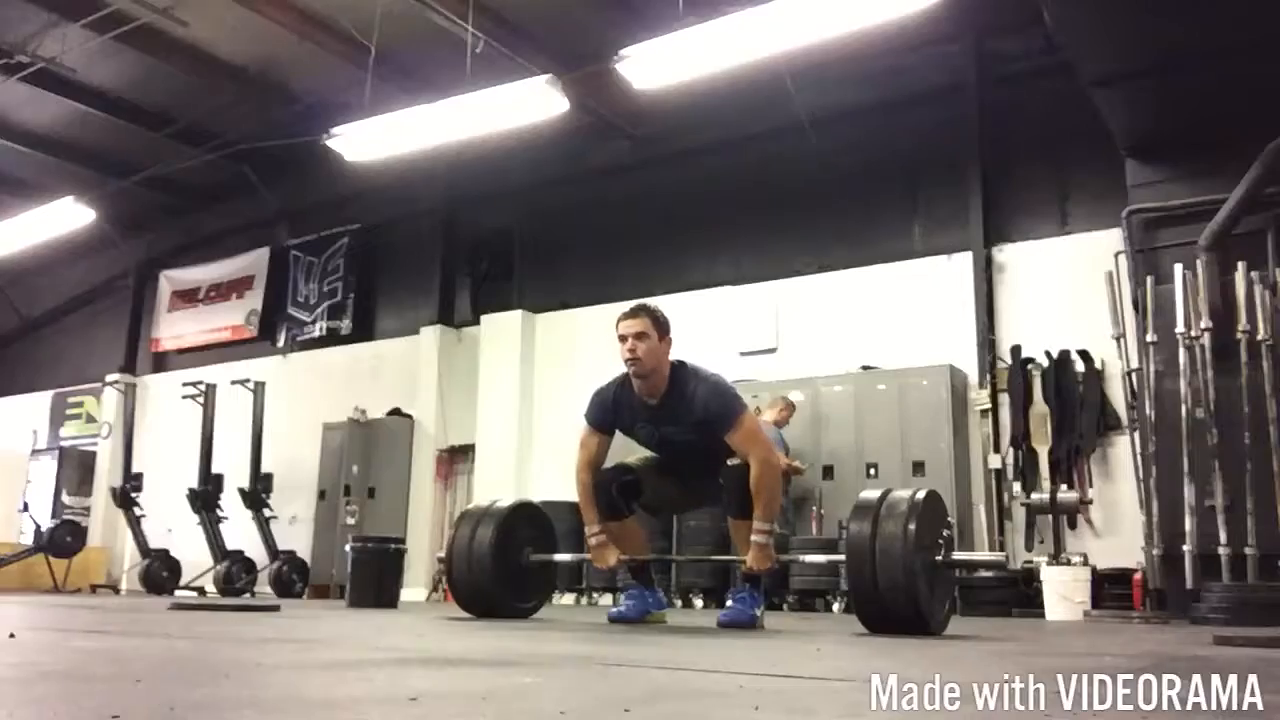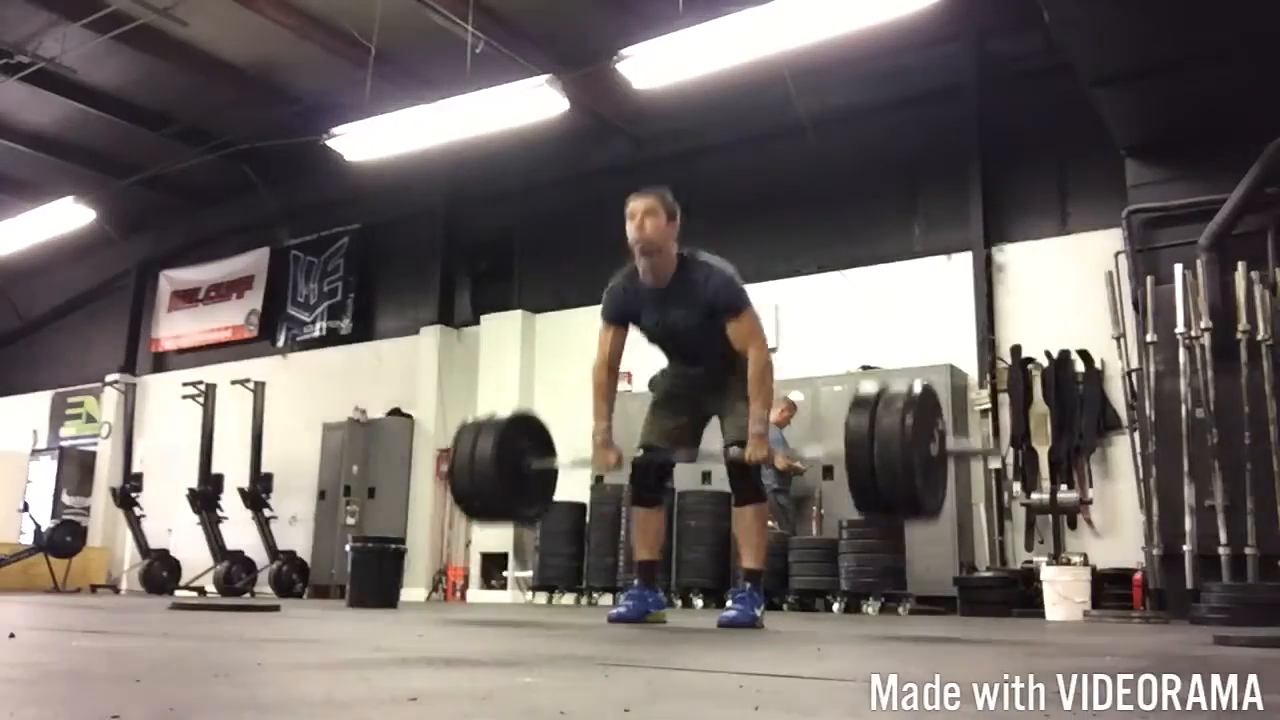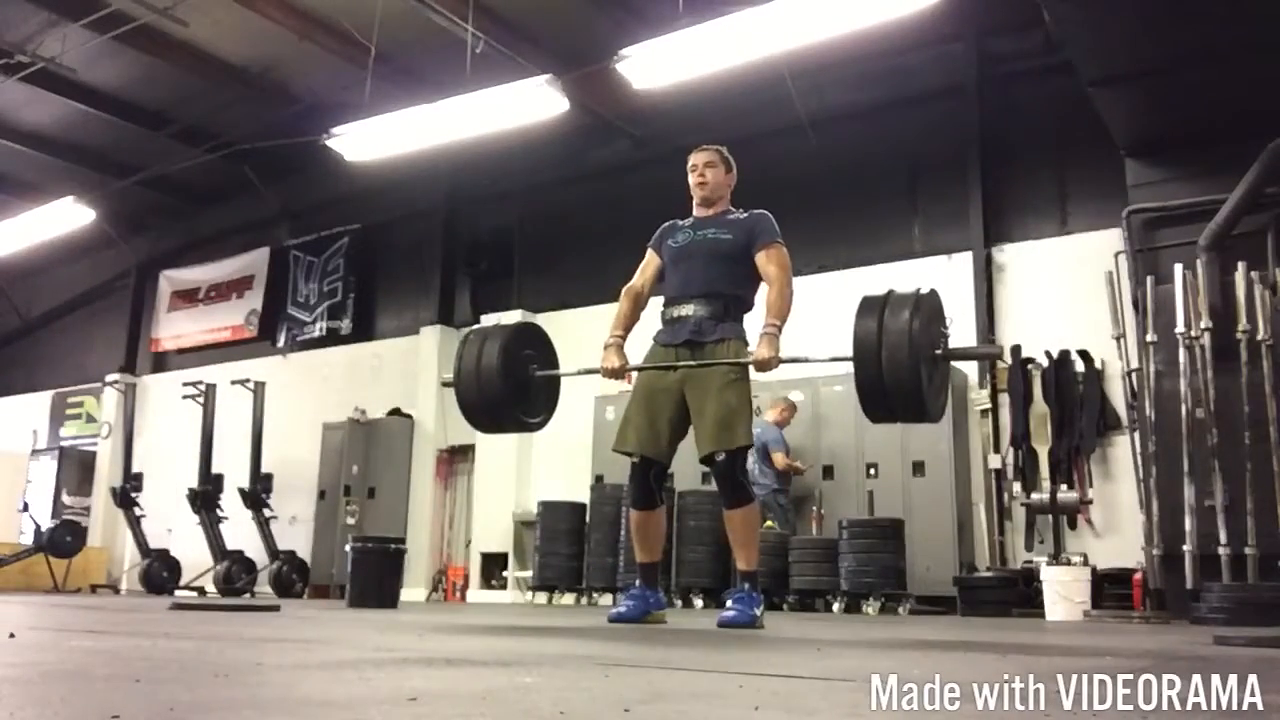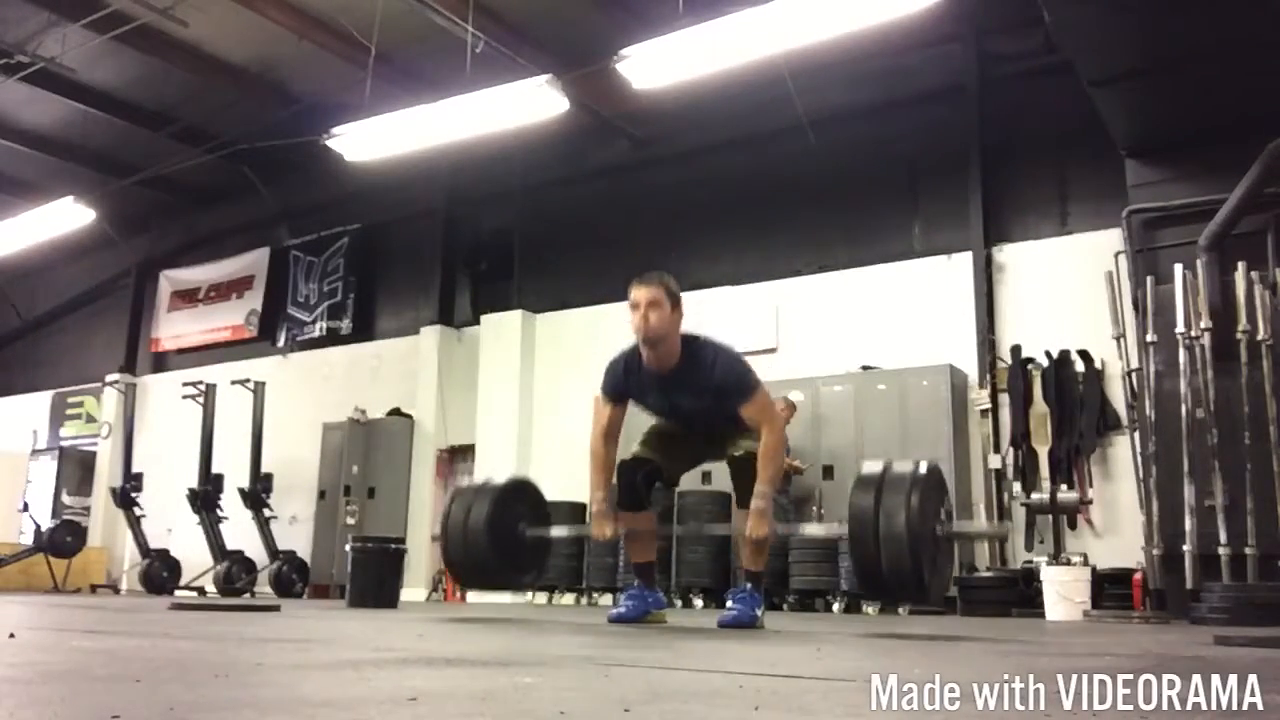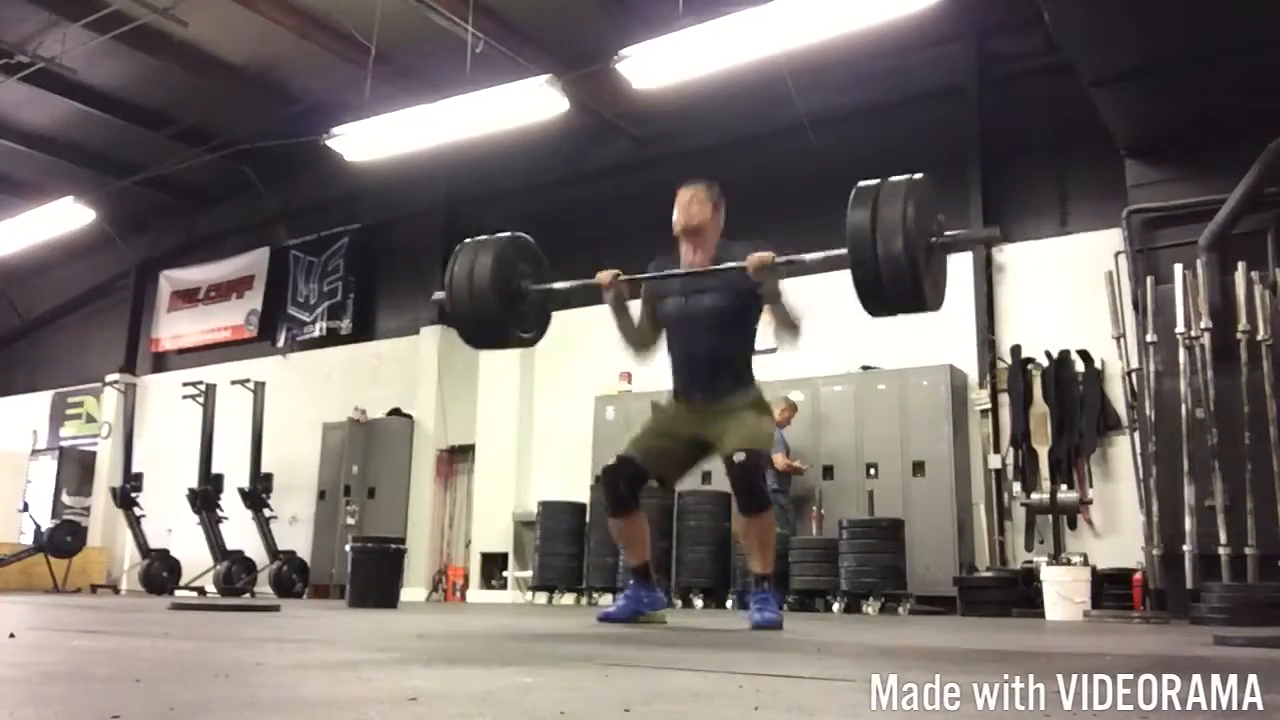
dt=1s
person 1, frame 1
left shoulder: (705, 391)
right shoulder: (609, 399)
left elbow: (766, 459)
right elbow: (586, 468)
left wrist: (761, 540)
right wrist: (596, 537)
left hip: (722, 471)
right hip: (674, 473)
left knee: (740, 476)
right knee: (607, 485)
left ankle: (749, 593)
right ankle: (646, 591)
person 1, frame 2
left shoulder: (712, 278)
right shoulder: (623, 290)
left elbow: (756, 351)
right elbow: (605, 364)
left wrist: (758, 431)
right wrist: (602, 436)
left hip: (733, 375)
right hip: (682, 378)
left knee: (743, 464)
right knee: (646, 469)
left ankle: (749, 594)
right ankle: (646, 590)
person 1, frame 3
left shoulder: (753, 224)
right shoulder: (669, 233)
left elbow: (779, 280)
right elbow: (636, 289)
left wrist: (770, 335)
right wrist: (614, 342)
left hip: (719, 349)
right hip: (663, 351)
left knee: (727, 467)
right knee: (644, 471)
left ankle: (748, 593)
right ankle: (647, 589)
person 1, frame 4
left shoulder: (717, 363)
right shoulder: (623, 369)
left elbow: (772, 427)
right elbow: (603, 436)
left wrist: (763, 505)
right wrist: (599, 505)
left hip: (736, 426)
right hip: (680, 428)
left knee: (746, 467)
right knee: (632, 472)
left ankle: (749, 593)
right ankle: (645, 591)
person 1, frame 5
left shoulder: (740, 265)
right shoulder: (661, 281)
left elbow: (791, 331)
right elbow: (642, 344)
left wrist: (763, 277)
right wrist: (614, 297)
left hip: (736, 405)
right hip: (683, 407)
left knee: (746, 469)
right knee: (618, 475)
left ankle: (764, 592)
right ankle: (643, 590)
